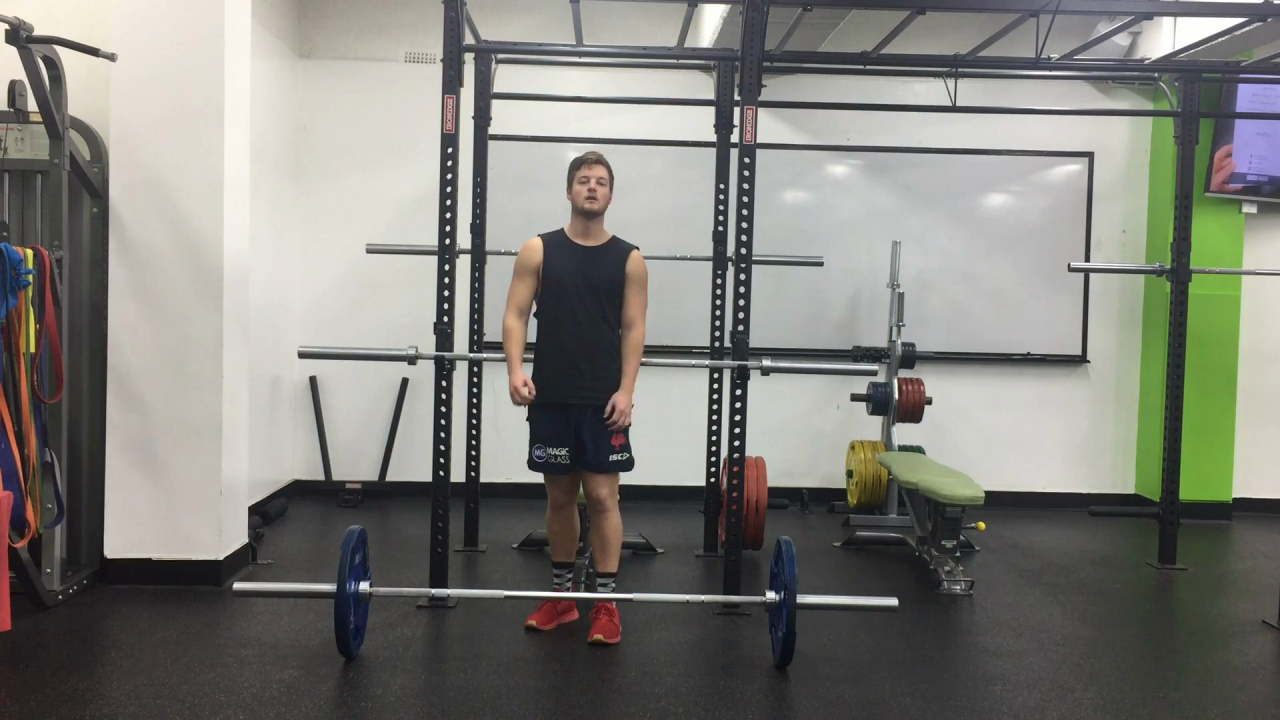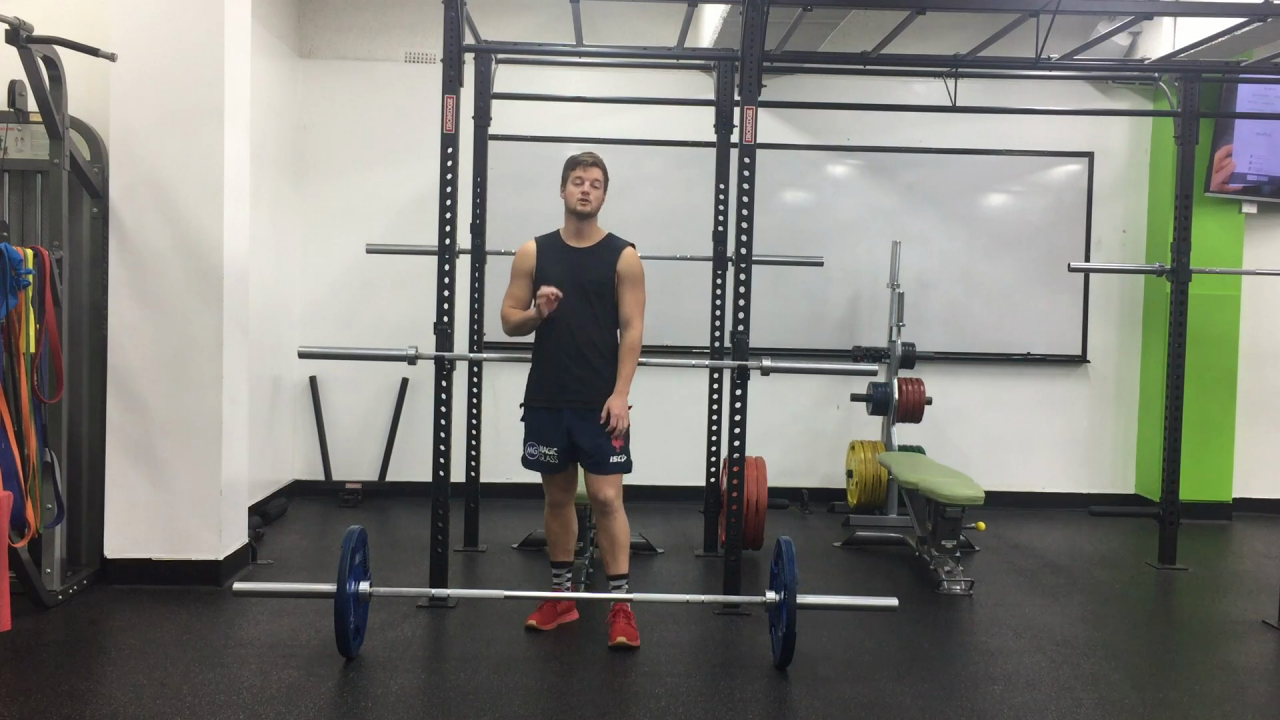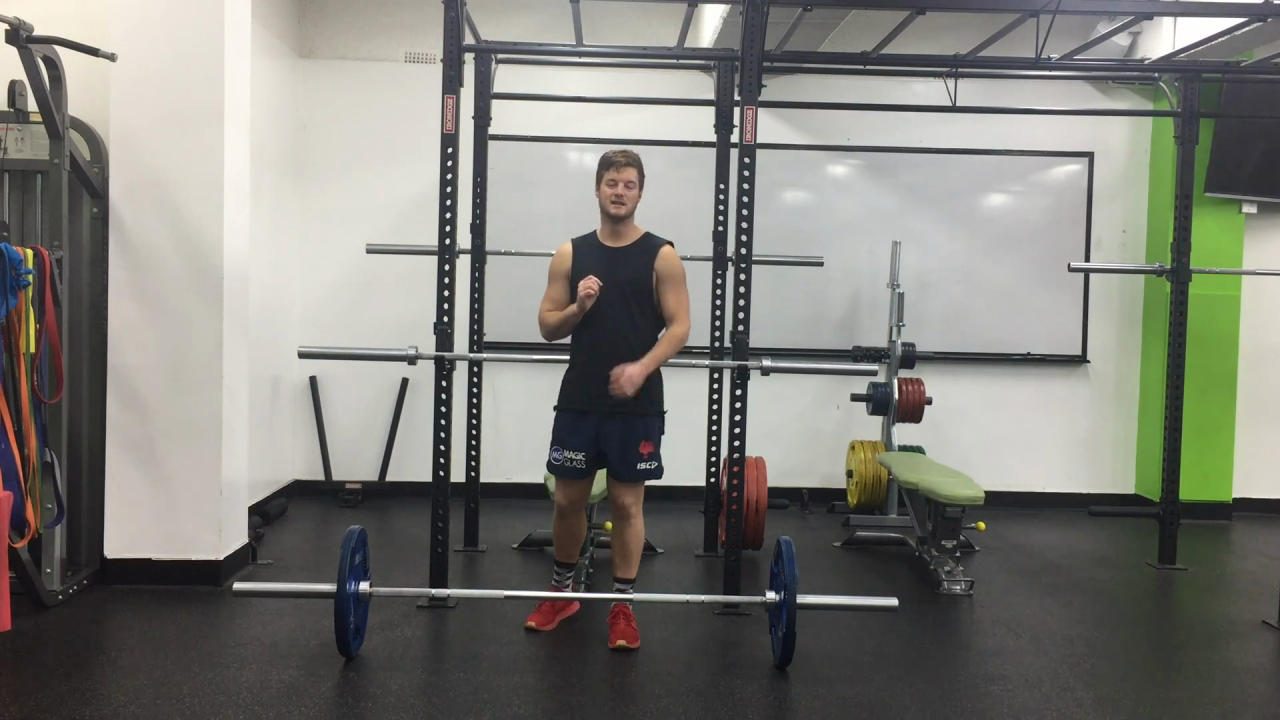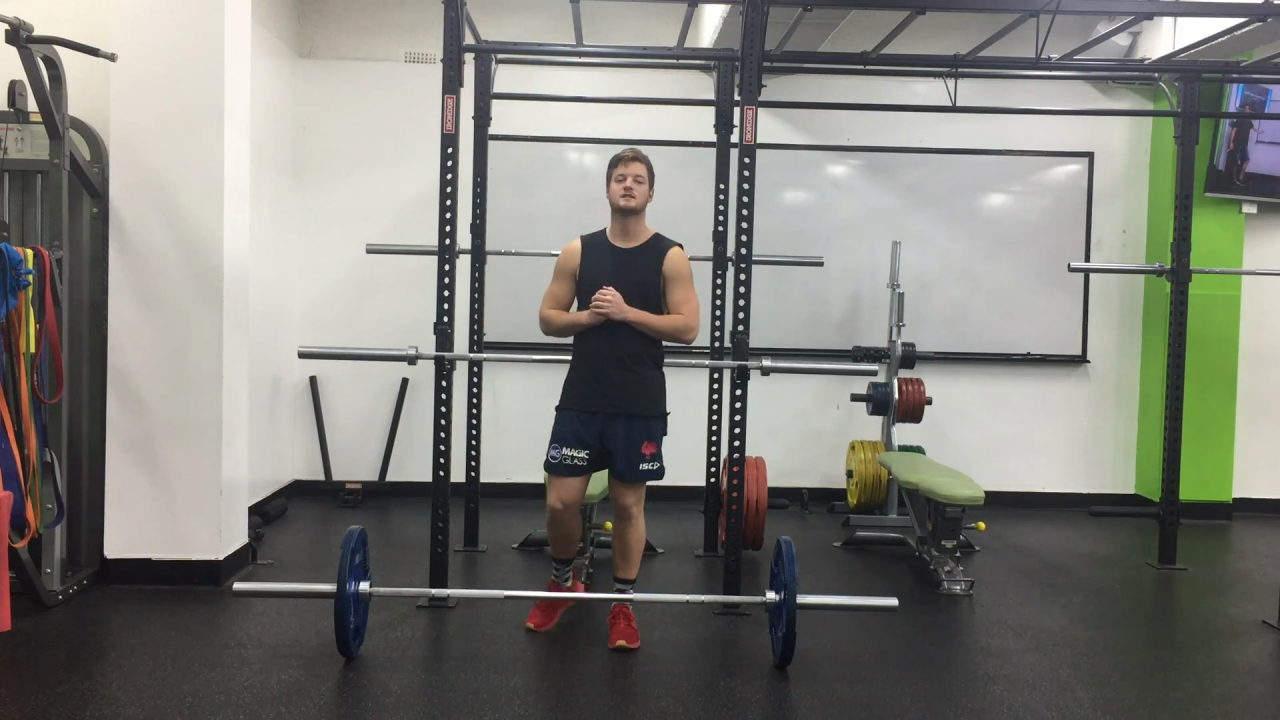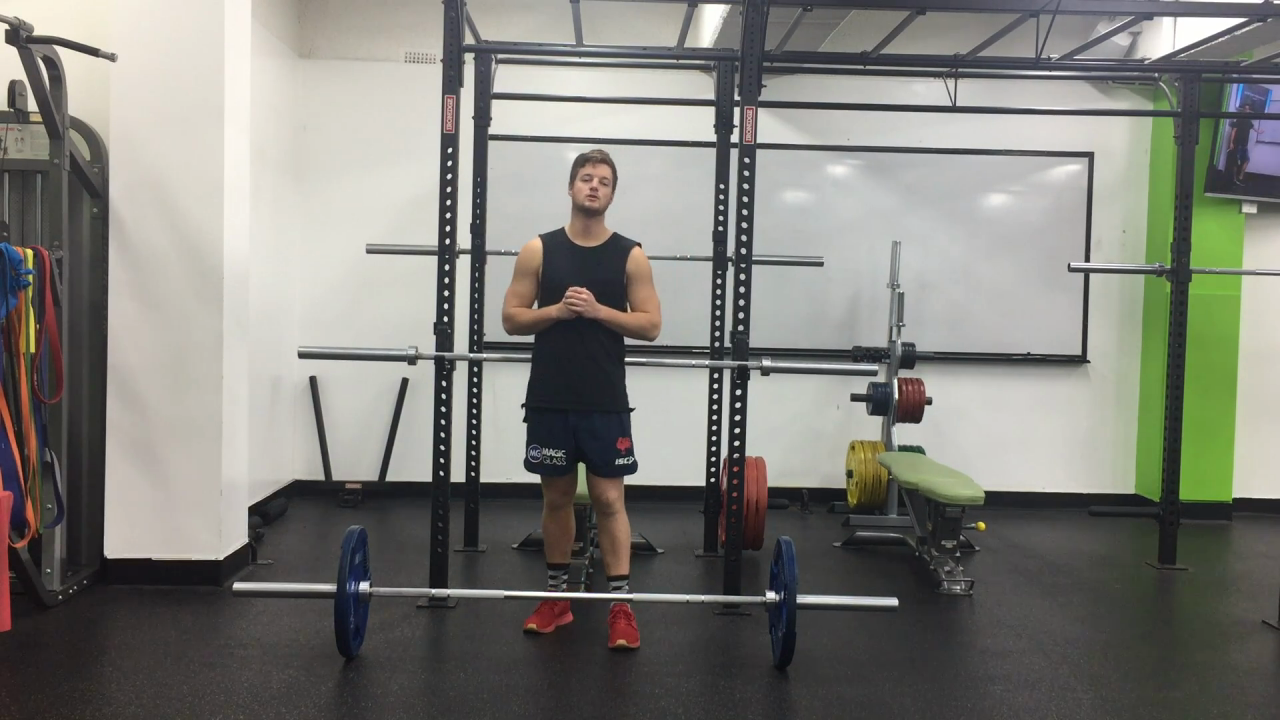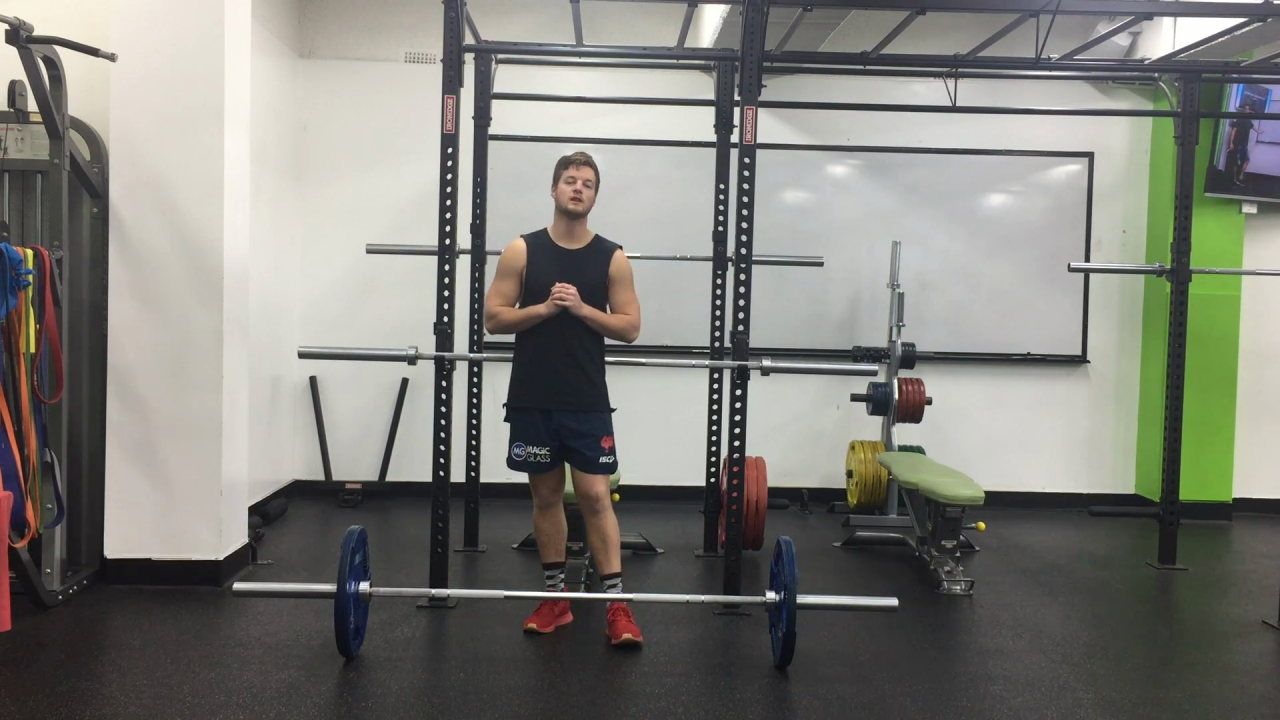
dt=0.7s
person 1, frame 1
left shoulder: (629, 258)
right shoulder: (538, 250)
left elbow: (633, 329)
right elbow: (515, 316)
left wrist: (626, 389)
right wrist: (516, 371)
left hip: (602, 398)
right hip: (551, 397)
left knee: (602, 497)
right knee: (559, 497)
left ankle: (605, 602)
right ankle: (562, 595)
person 1, frame 2
left shoulder: (623, 256)
right shoulder: (534, 252)
left elbow: (631, 330)
right elbow: (509, 320)
left wrist: (621, 393)
right wrist: (537, 312)
left hip: (600, 400)
right hip: (547, 397)
left knee: (606, 497)
right knee: (557, 496)
left ankle: (621, 605)
right ankle: (562, 595)
person 1, frame 3
left shoulder: (661, 255)
right shoulder: (570, 254)
left elbow: (679, 326)
right elbow: (548, 326)
left wrist: (643, 367)
right wrist: (579, 306)
left hip: (637, 401)
right hip: (578, 398)
left knee: (626, 503)
right knee: (568, 500)
left ankle: (622, 606)
right ankle: (562, 591)
person 1, frame 4
left shoulder: (670, 256)
right shoulder: (578, 251)
left elbow: (687, 328)
right elbow: (548, 319)
left wrist: (627, 312)
right wrist: (590, 315)
left hip: (639, 403)
right hip: (581, 398)
left knee: (628, 504)
right knee: (560, 502)
left ankle: (621, 607)
right ankle: (561, 582)
person 1, frame 5
left shoulder: (630, 255)
right shoulder: (538, 250)
left elbow: (650, 325)
right elbow: (510, 319)
left wrist: (597, 309)
right wrist: (556, 311)
left hip: (605, 399)
right hip: (549, 397)
left knee: (609, 499)
right knee: (556, 498)
left ankle: (621, 606)
right ankle: (557, 597)
person 1, frame 6
left shoulder: (612, 257)
right shoulder: (521, 251)
left elbow: (630, 327)
right elbow: (493, 318)
left wrist: (583, 308)
right wrist: (543, 308)
left hip: (587, 399)
right hip: (532, 397)
left knee: (596, 496)
right knee: (546, 495)
left ankle: (616, 604)
right ankle: (555, 597)
